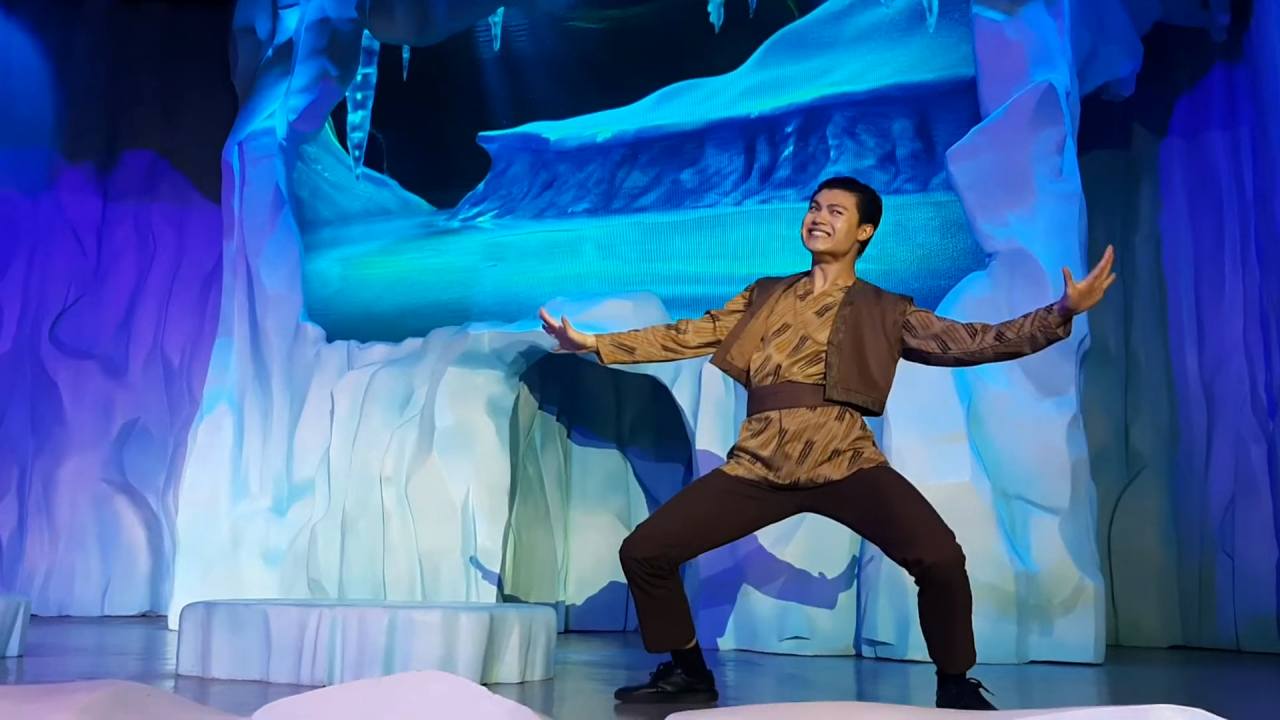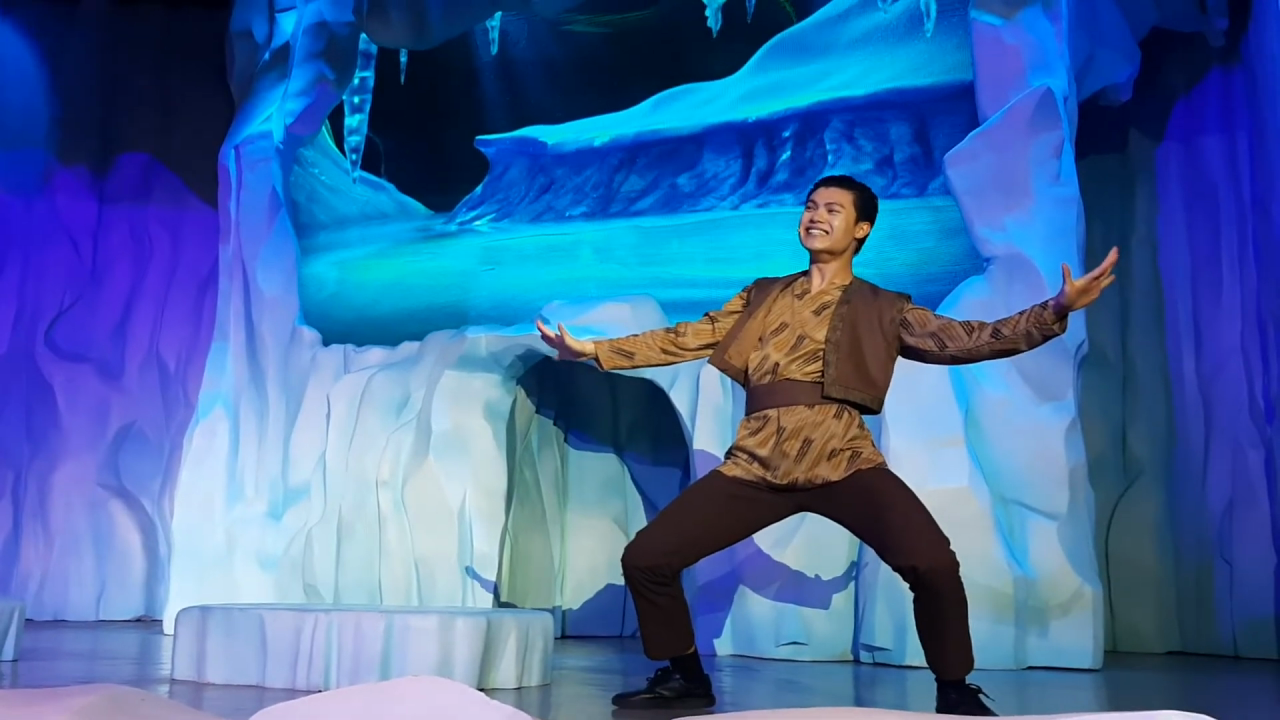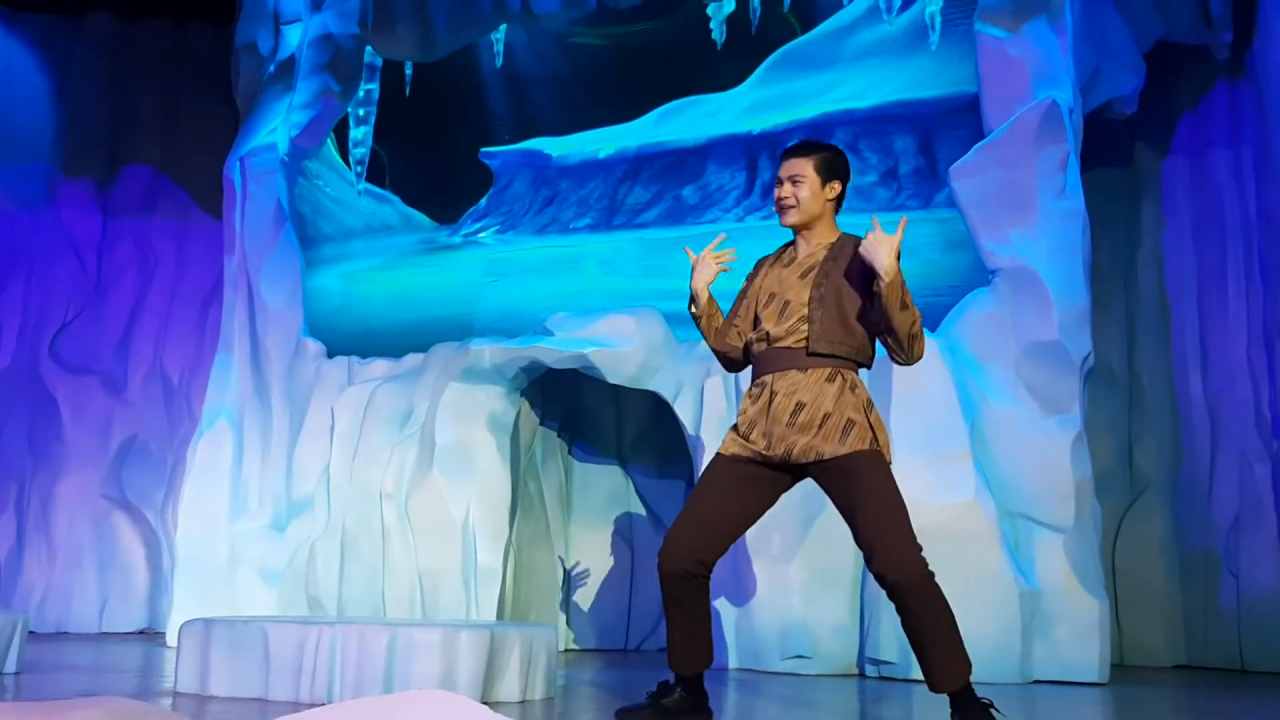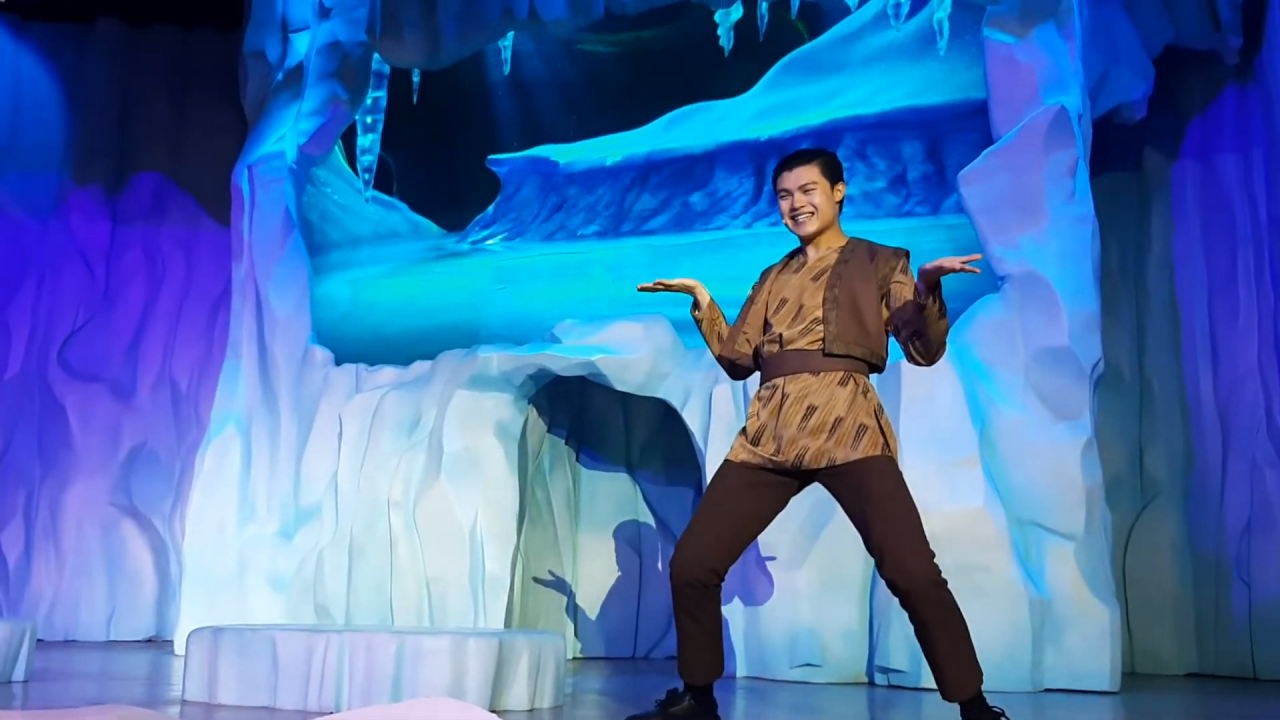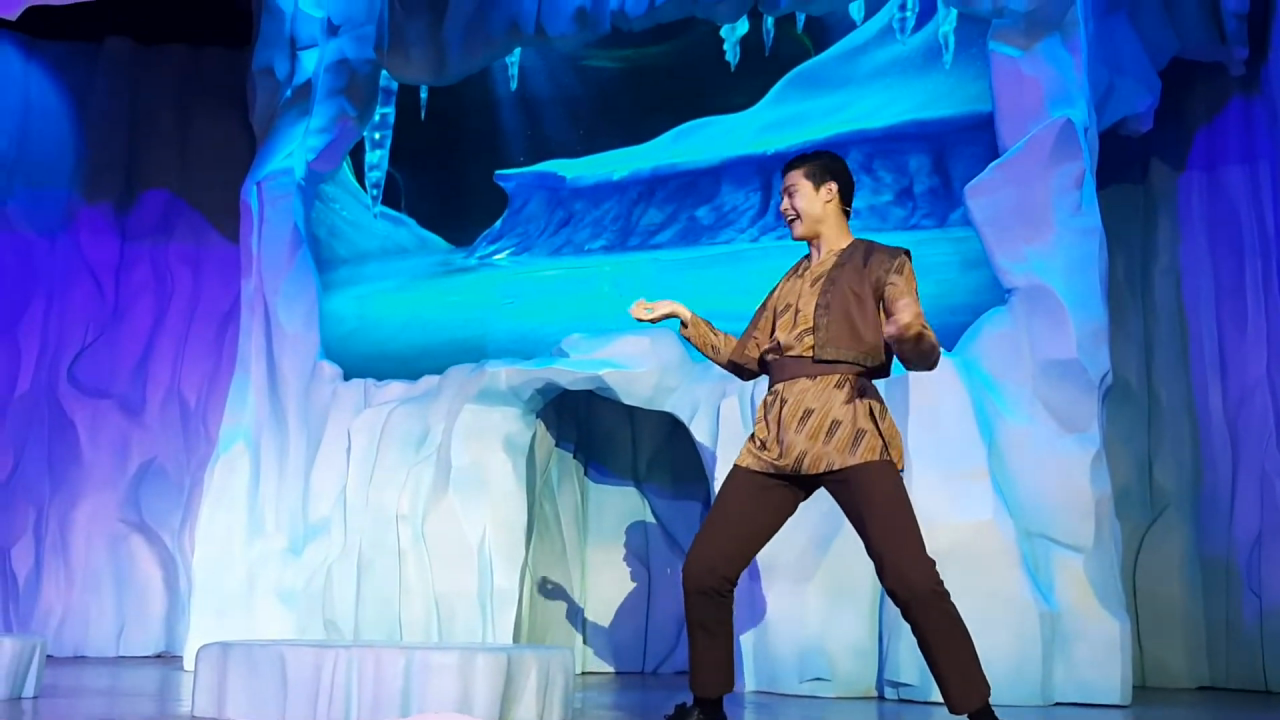
dt=1s
person 1, frame 1
left shoulder: (886, 312)
right shoulder: (764, 297)
left elbow: (967, 342)
right elbow: (689, 336)
left wrist: (1061, 313)
right wrist: (594, 342)
left hip: (845, 461)
right hip: (758, 465)
left knee: (941, 558)
right knee: (642, 552)
left ankle: (955, 685)
right ankle: (689, 673)
person 1, frame 2
left shoulder: (883, 309)
right shoulder: (761, 296)
left elbow: (967, 339)
right elbow: (686, 339)
left wrist: (1056, 310)
right wrist: (591, 349)
left hip: (841, 460)
right hip: (754, 464)
left knee: (933, 564)
right knee: (645, 558)
person 1, frame 3
left shoulder: (863, 257)
right shoulder: (766, 269)
left elbow: (907, 350)
right elbow: (733, 353)
left wrist: (887, 269)
right wrist: (701, 288)
left hip: (838, 425)
right hip: (759, 431)
left knee: (900, 566)
right knee: (679, 557)
person 1, frame 4
left shoulder: (881, 263)
right shoulder: (773, 278)
left elbow: (925, 351)
right elbow: (737, 360)
left wrist: (927, 287)
right wrist: (702, 299)
left hip: (847, 428)
right hip: (767, 434)
left knee: (913, 573)
right knee: (691, 565)
person 1, frame 5
left shoulder: (882, 261)
right shoulder: (791, 278)
left elbow: (915, 349)
right elbow: (747, 361)
left wrist: (912, 336)
right wrist: (684, 316)
left hip: (851, 433)
right hip: (776, 439)
left knee: (912, 579)
right knee: (705, 568)
